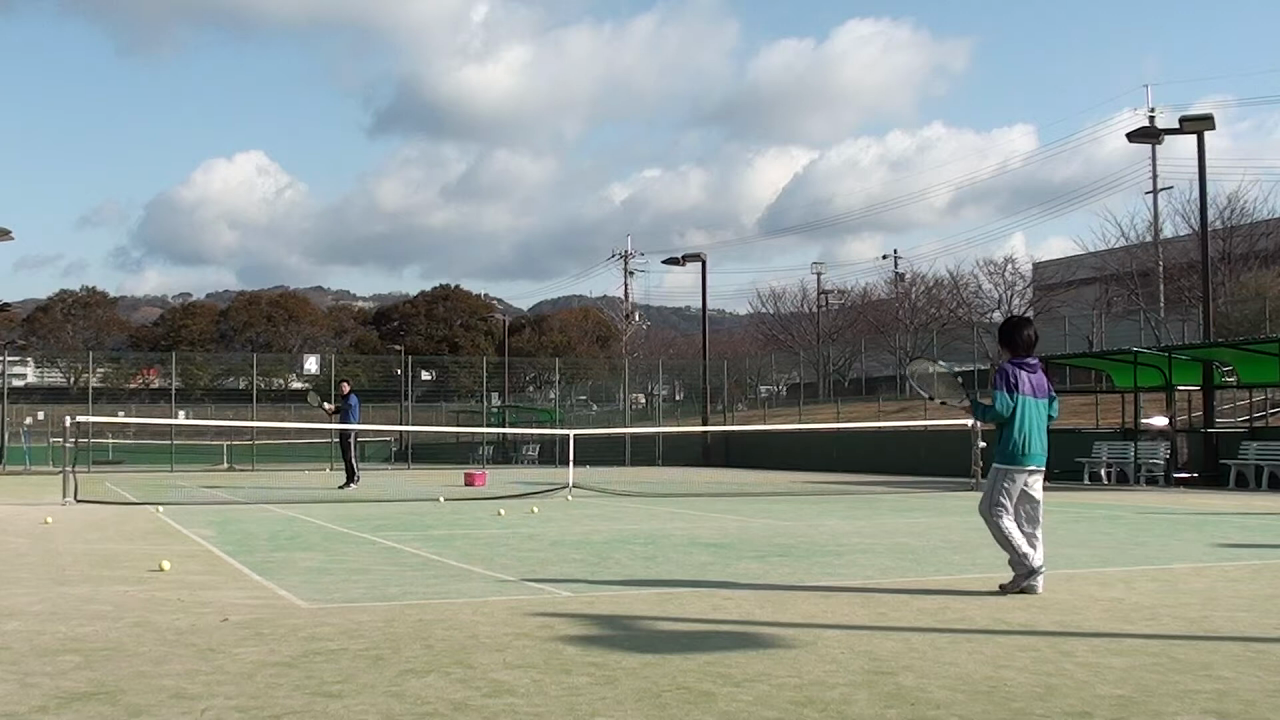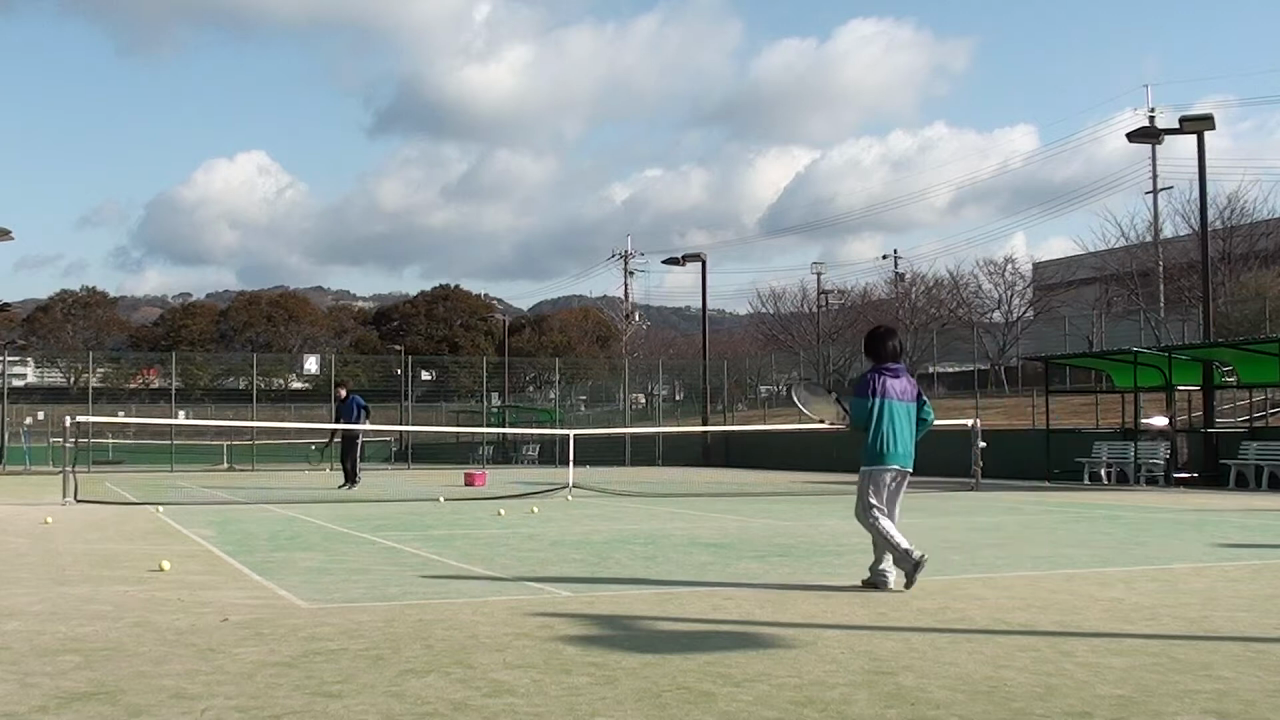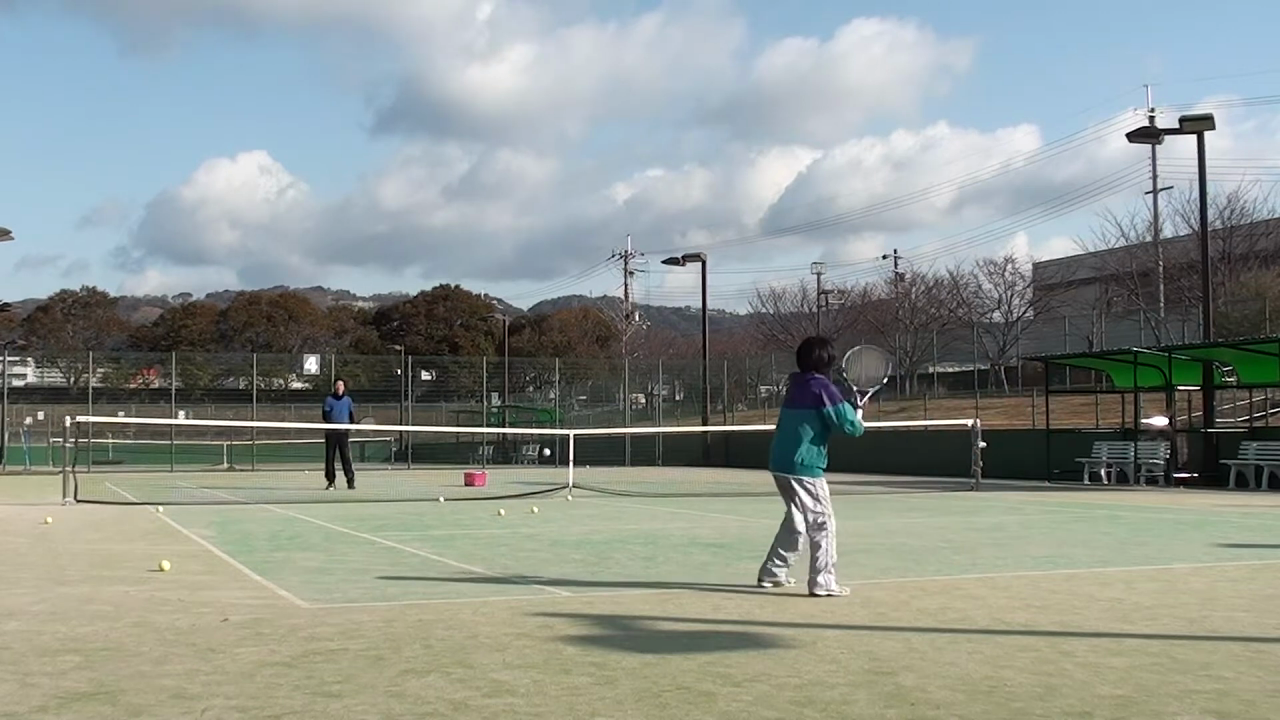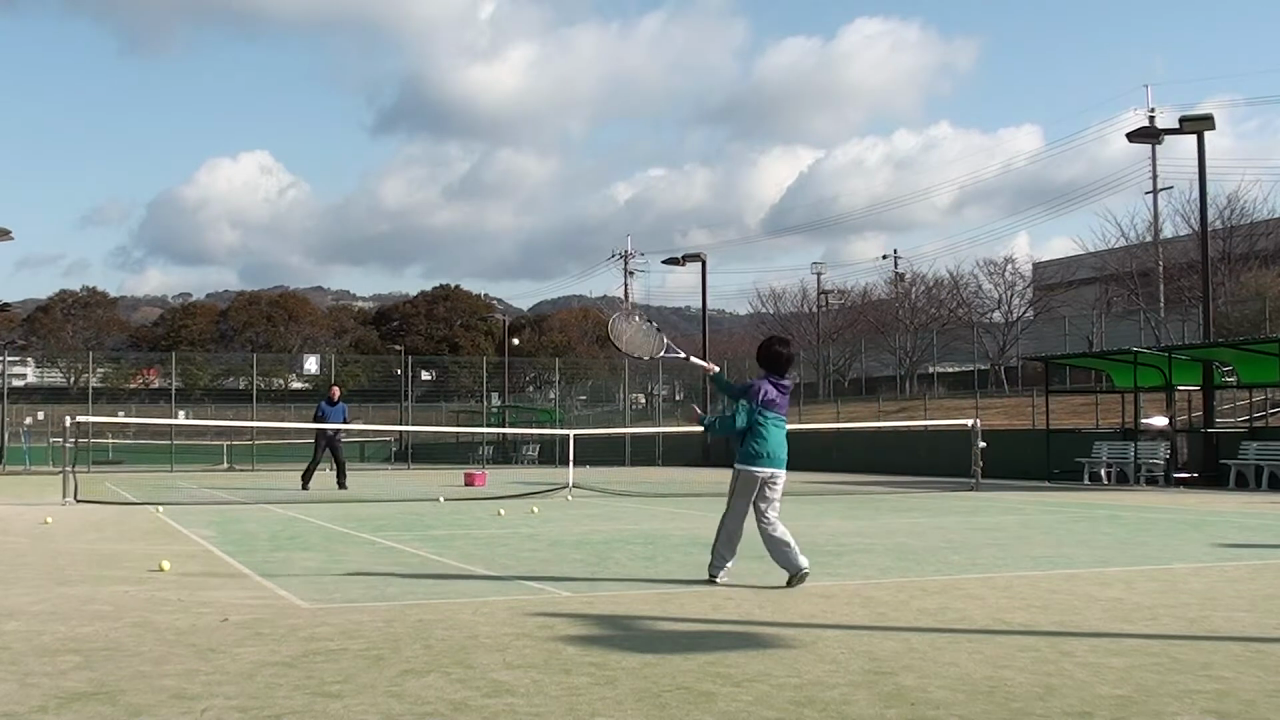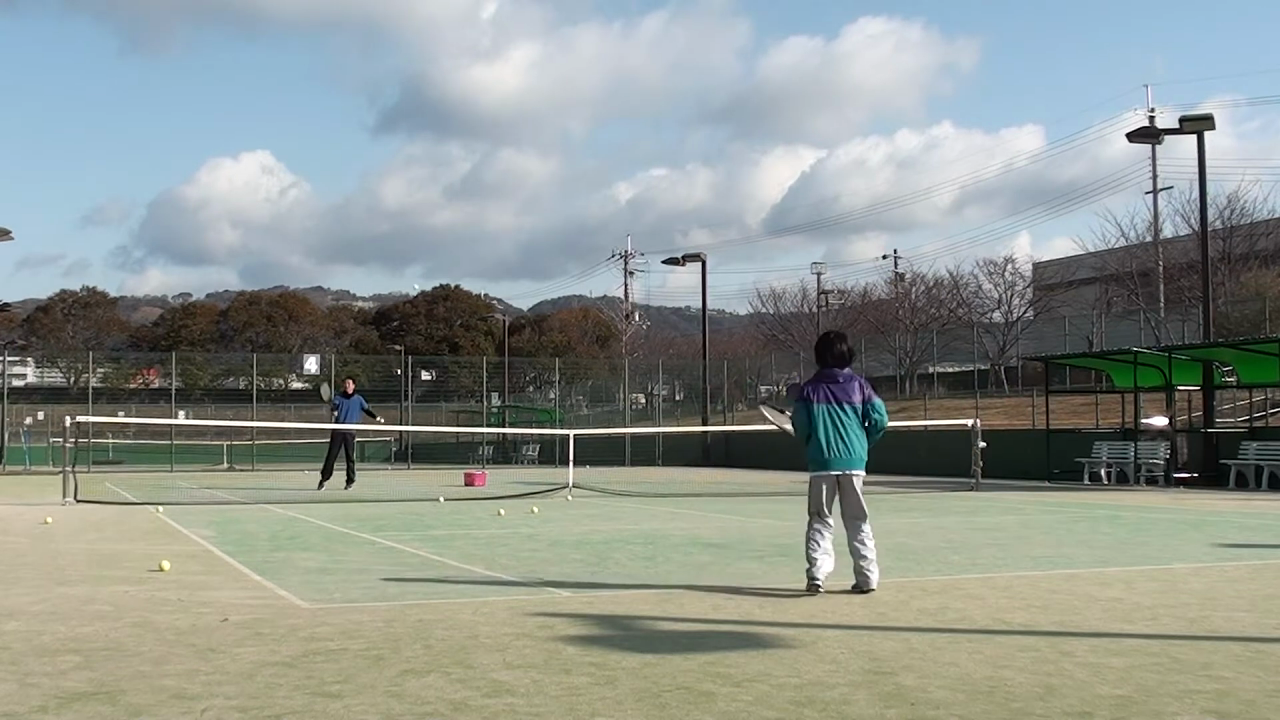
dt=1s
person 1, frame 1
left shoulder: (1007, 371)
right shoulder: (1040, 375)
left elbow: (1001, 410)
right elbow: (1052, 411)
left wrist: (977, 409)
left hip: (1011, 456)
right hip: (1037, 456)
left knee: (994, 511)
right knee: (1029, 518)
left ankle: (1027, 561)
right ankle: (1030, 580)
person 1, frame 2
left shoulder: (870, 379)
right shoulder: (910, 382)
left elbow: (859, 418)
right elbow: (927, 416)
left wrist: (852, 424)
left hip: (878, 457)
right hip: (905, 458)
left knee: (869, 512)
right knee: (885, 515)
left ankle: (908, 556)
right ankle: (881, 575)
person 1, frame 3
left shoulder: (795, 387)
right shoulder: (823, 388)
right elbow: (843, 424)
left wrist: (848, 406)
right wrist: (857, 420)
left hip: (779, 465)
right hip: (804, 468)
left knee: (796, 519)
right knee: (822, 524)
left ankle: (772, 572)
right ankle: (823, 582)
person 1, frame 4
left shoulder: (759, 387)
right shoulder: (780, 389)
left elbow: (734, 425)
left wrist: (705, 421)
right wrist: (717, 376)
left hip: (752, 462)
right hip: (777, 465)
left knee: (733, 517)
right knee: (768, 519)
left ankle: (717, 570)
right ankle: (795, 563)
person 1, frame 5
left shoulder: (807, 389)
right shoulder: (860, 385)
left elbow: (800, 428)
right elbow: (880, 419)
left hip: (820, 464)
right hip: (852, 462)
left knee: (821, 521)
right knee: (858, 521)
left ankle: (816, 574)
right ankle: (866, 578)
